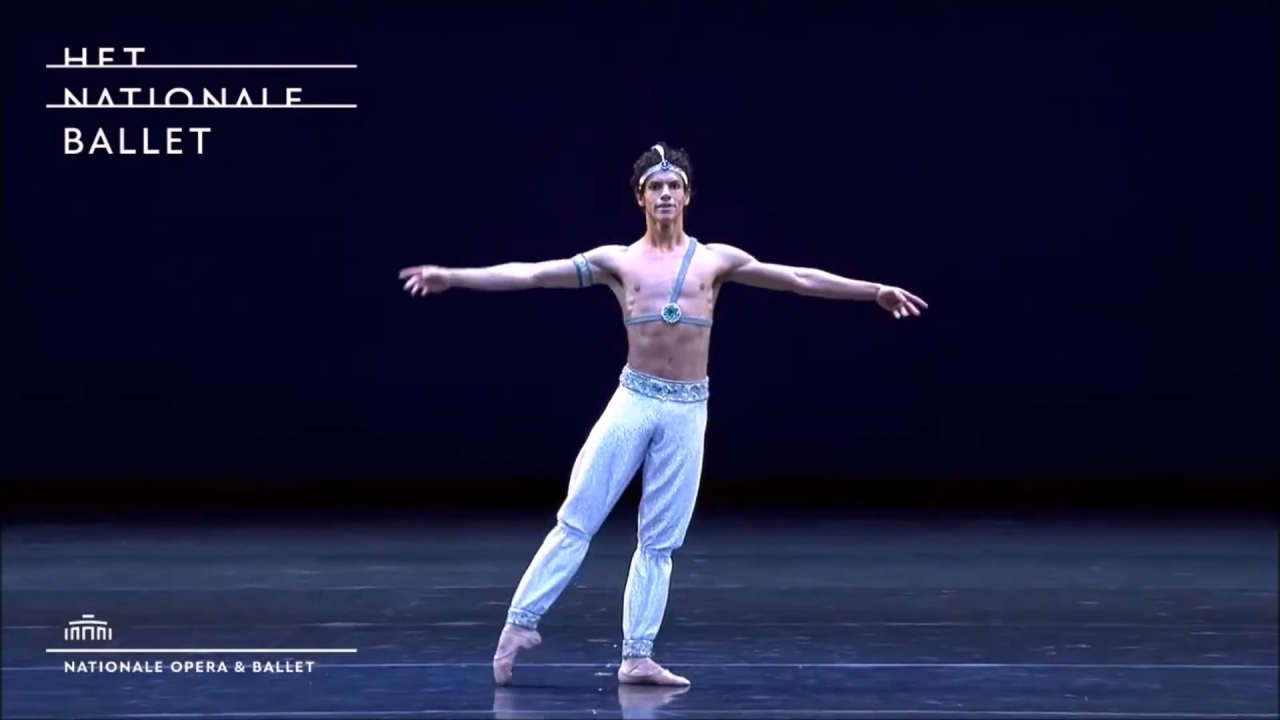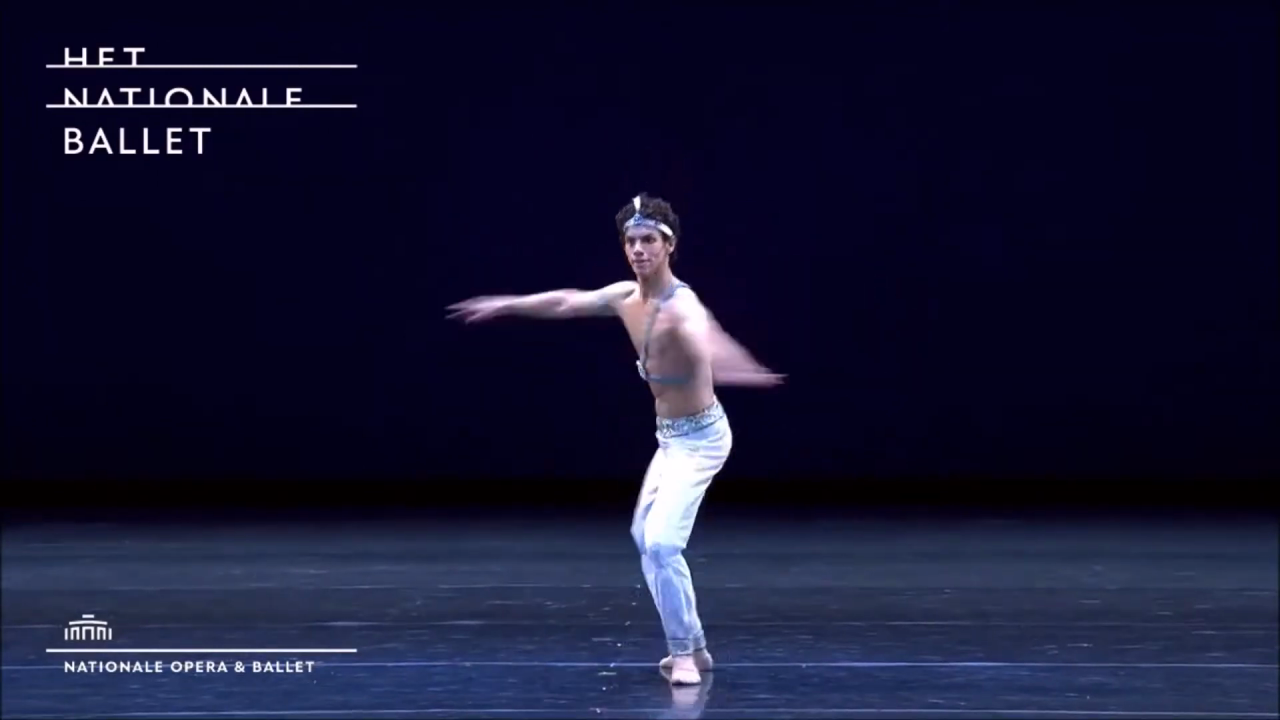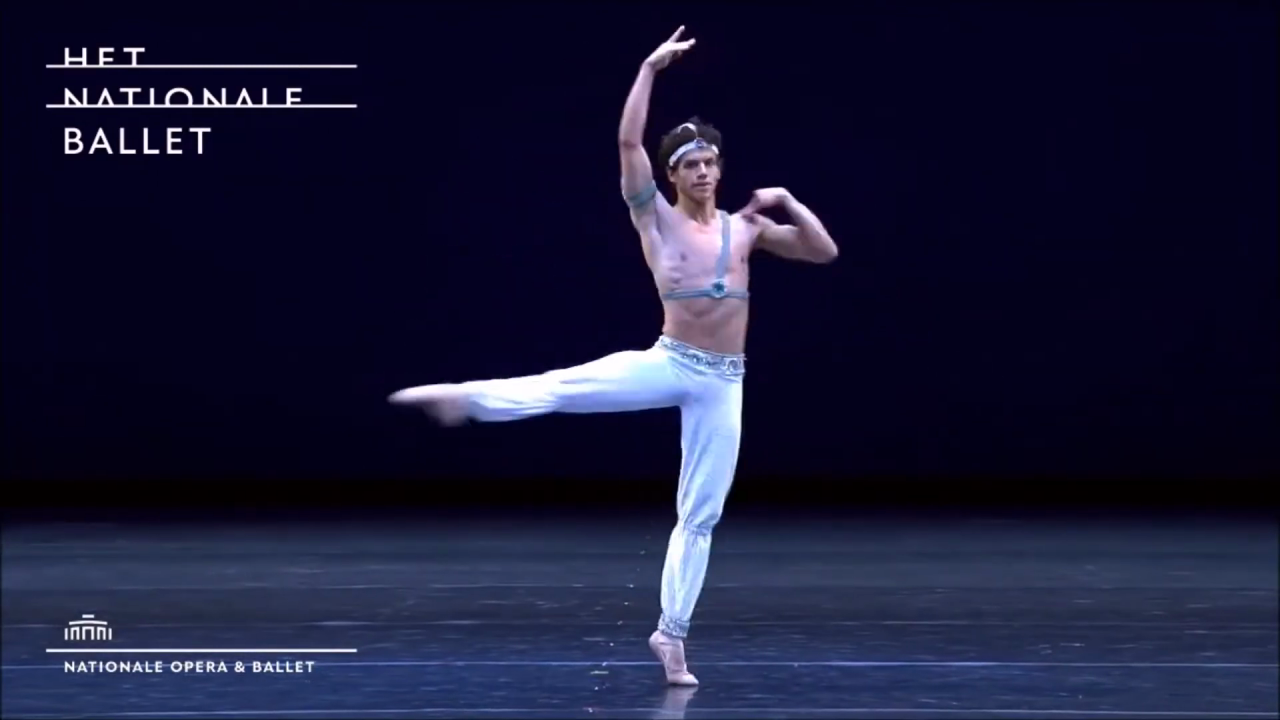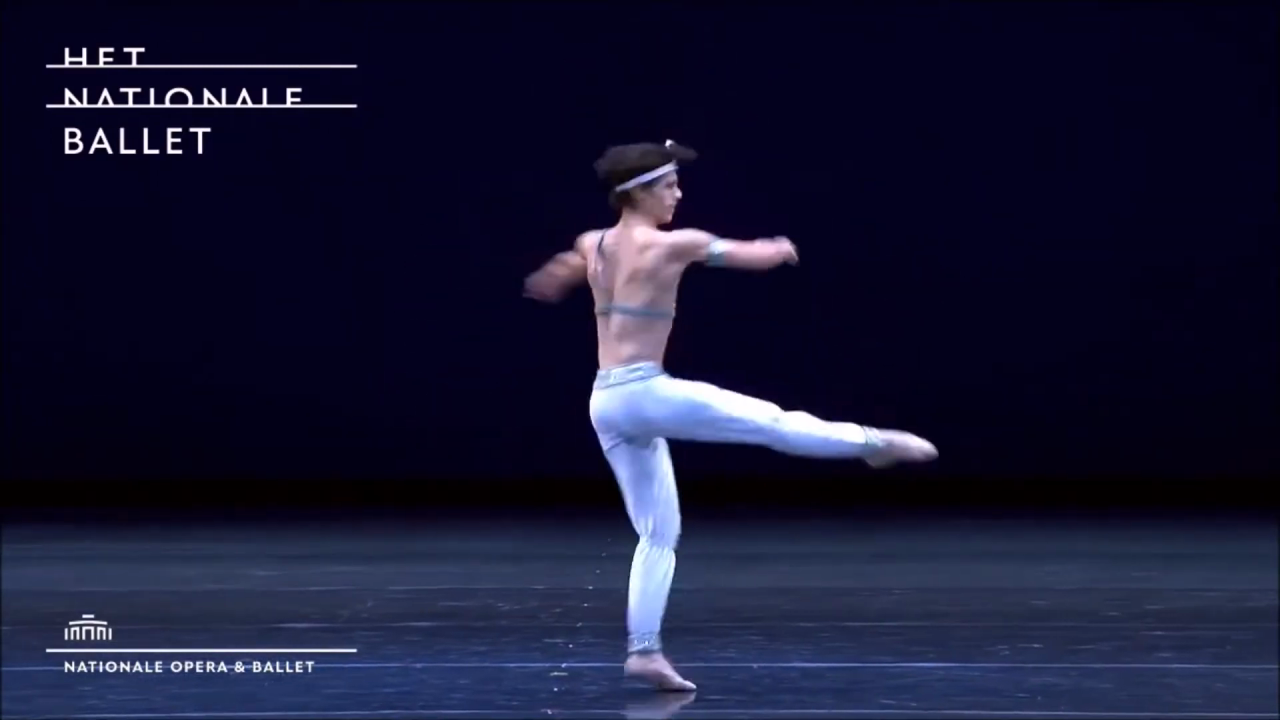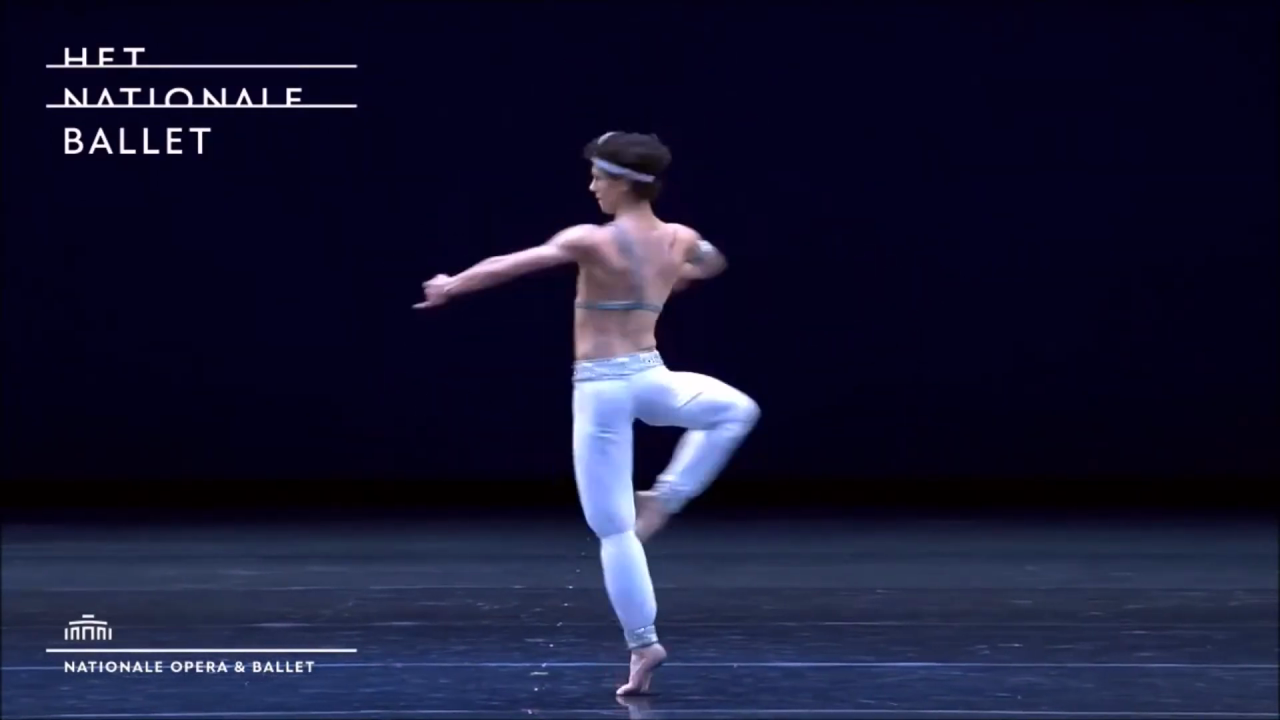
dt=1s
person 1, frame 1
left shoulder: (717, 258)
right shoulder: (615, 259)
left elbow: (798, 278)
right elbow: (529, 275)
left wrist: (875, 290)
right wrist: (448, 275)
left hip: (688, 409)
right hip: (634, 400)
left knee: (661, 540)
right knee: (578, 518)
left ankle: (637, 656)
right ankle: (521, 622)
person 1, frame 2
left shoulder: (684, 307)
right shoulder: (626, 296)
left elbow: (708, 346)
right elbow: (571, 301)
left wrist: (738, 366)
right wrist: (503, 303)
left hip: (698, 442)
right hip: (672, 438)
left knee: (659, 542)
right knee: (645, 535)
left ankle: (687, 650)
right ankle: (690, 644)
person 1, frame 3
left shoulder: (749, 226)
right shoulder: (651, 218)
left elbow: (825, 252)
right elbow: (628, 141)
left wrist: (791, 205)
right wrist: (650, 66)
left hip: (720, 384)
right hip: (670, 365)
left knee: (700, 520)
right knee: (562, 387)
left ankle: (671, 635)
right ankle: (461, 399)
person 1, frame 4
left shoulder: (594, 243)
right shoulder: (673, 243)
left elbow: (556, 275)
right elbow: (749, 255)
left wrist: (550, 278)
right wrist: (778, 248)
left hip: (612, 404)
right hip: (637, 394)
left knee: (658, 533)
right knee: (773, 421)
left ankle: (645, 652)
right ankle: (882, 442)
person 1, frame 5
left shoulder: (588, 238)
right shoulder: (682, 240)
left elbow: (513, 266)
right elbow: (706, 264)
left wrist: (449, 285)
left hip: (602, 385)
right hip: (651, 375)
left knee: (613, 530)
left ankle: (643, 645)
right ankle: (664, 495)
